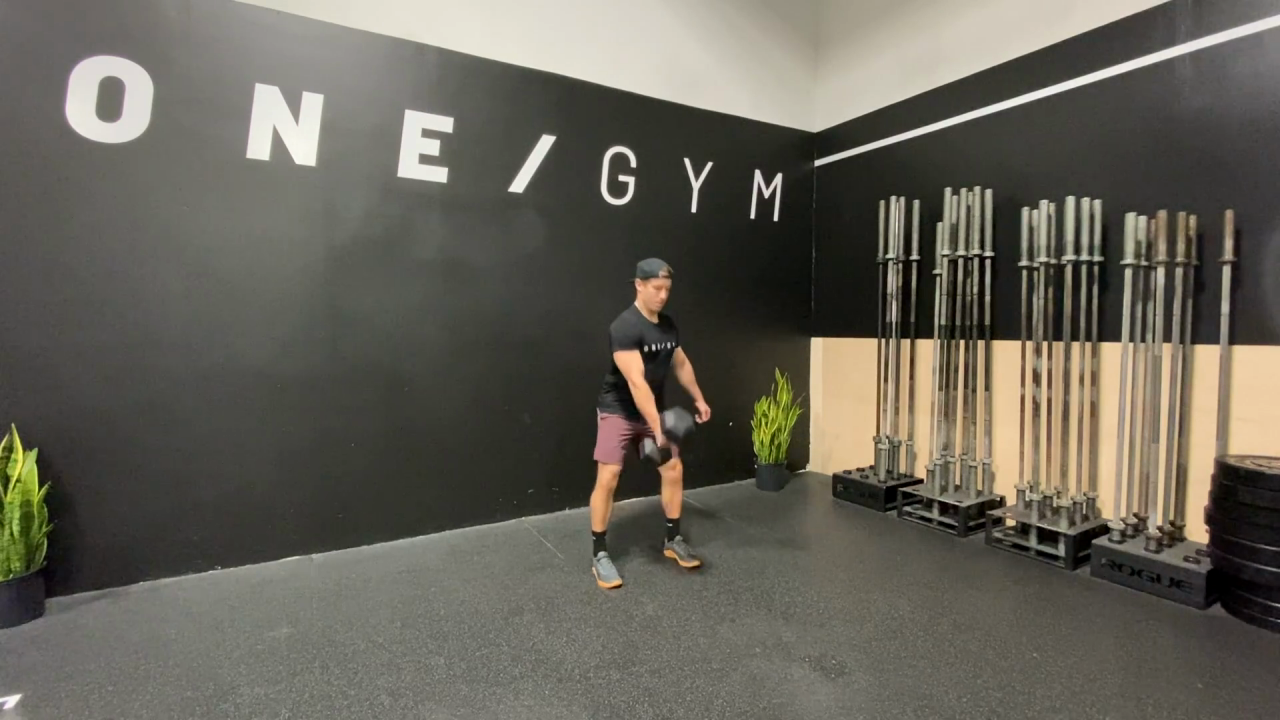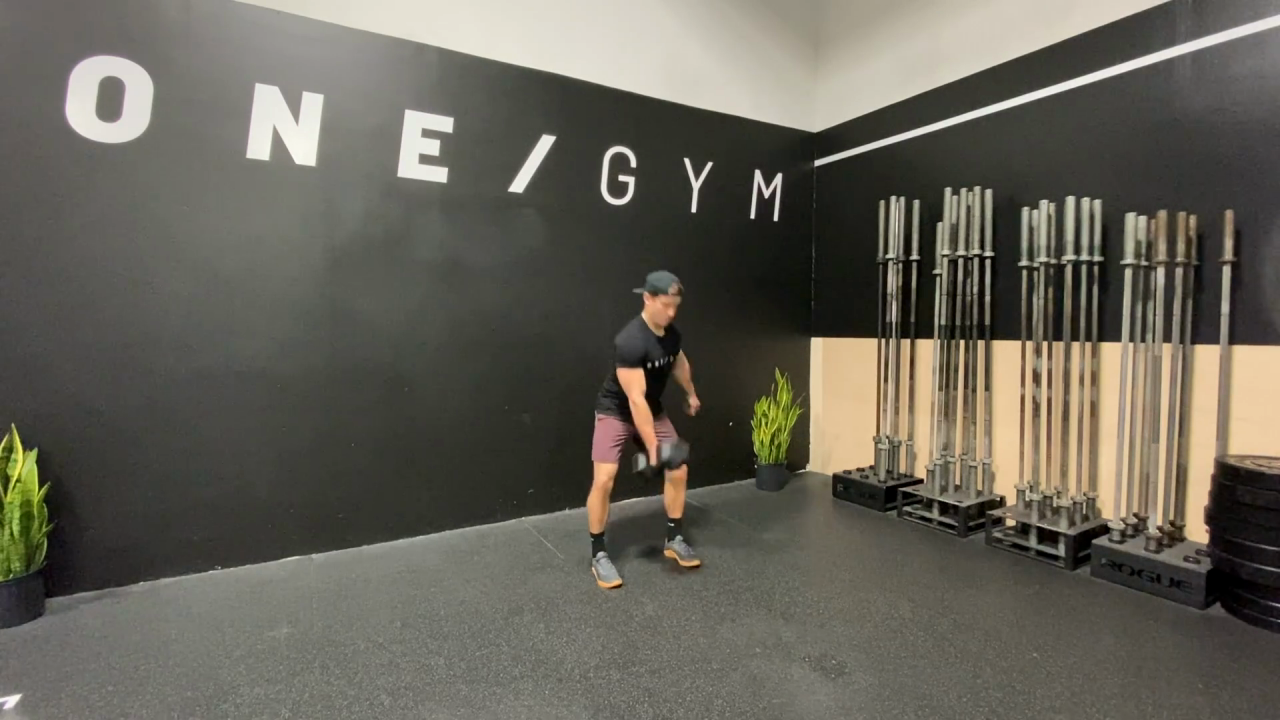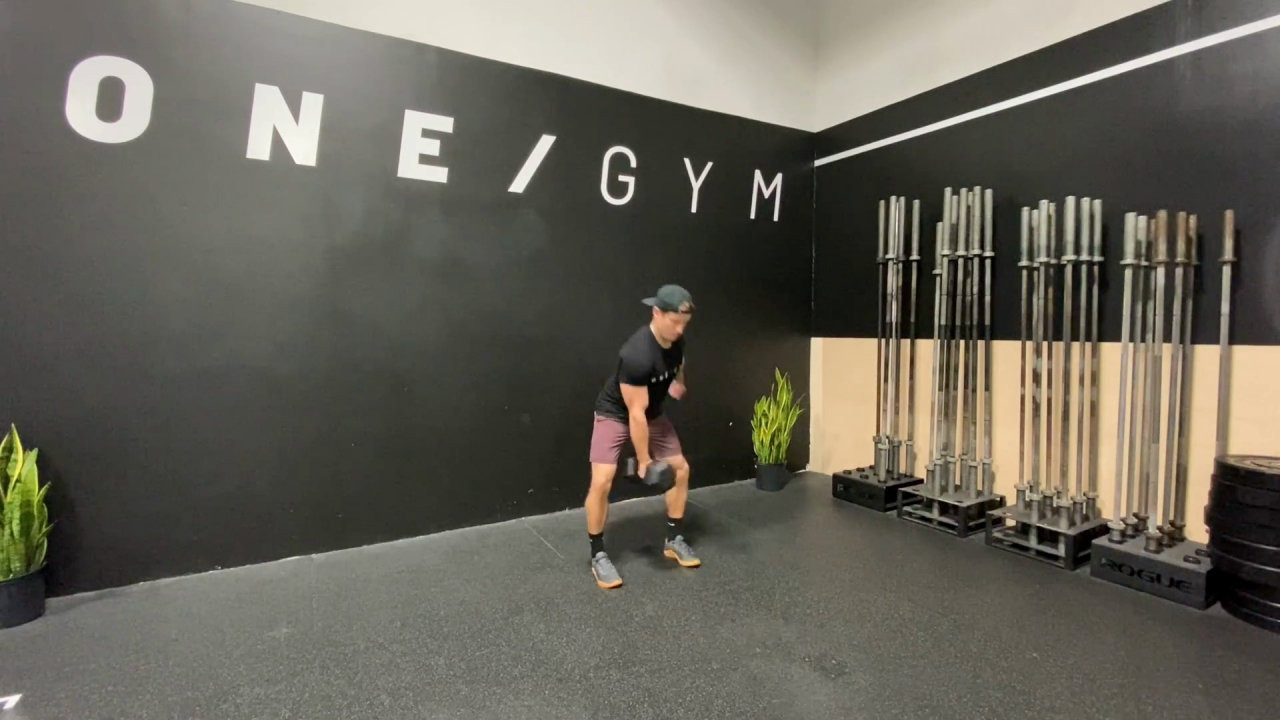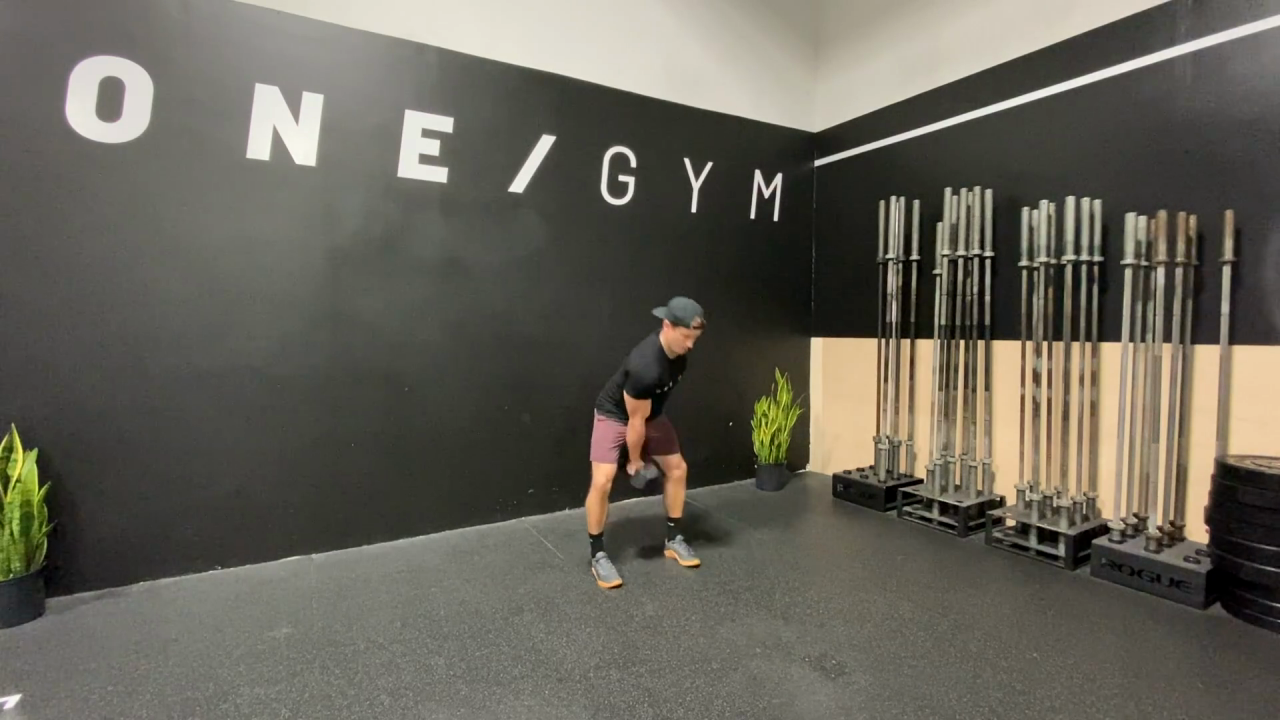
dt=0.1s
person 1, frame 1
left shoulder: (668, 325)
right shoulder: (625, 327)
left elbow: (681, 363)
right elbow: (636, 382)
left wrist: (698, 398)
right wrist: (657, 428)
left hip: (655, 413)
right hip: (618, 412)
left knee: (673, 472)
right knee: (607, 481)
left ankle: (673, 540)
right ankle: (599, 555)
person 1, frame 2
left shoulder: (671, 331)
right shoulder: (631, 341)
left elbow: (680, 362)
right elbow: (635, 398)
left wrist: (691, 394)
right wrist: (653, 450)
left hip: (653, 411)
right hip: (615, 413)
left knee: (679, 470)
right knee: (604, 481)
left ankle: (674, 539)
right ankle: (598, 554)
person 1, frame 3
left shoulder: (675, 339)
right shoulder: (637, 355)
right elbow: (635, 414)
left wrist: (679, 384)
right wrist: (643, 461)
left hip: (653, 415)
right hip: (614, 415)
left knee: (680, 469)
right knee: (601, 483)
left ankle: (673, 539)
right ankle: (598, 555)
person 1, frame 4
left shoulder: (679, 345)
right shoulder: (645, 367)
right elbow: (635, 423)
right wrist: (634, 460)
left hip: (652, 413)
right hip: (614, 415)
left knee: (677, 470)
right knee: (602, 482)
left ankle: (673, 540)
right ankle: (597, 555)
